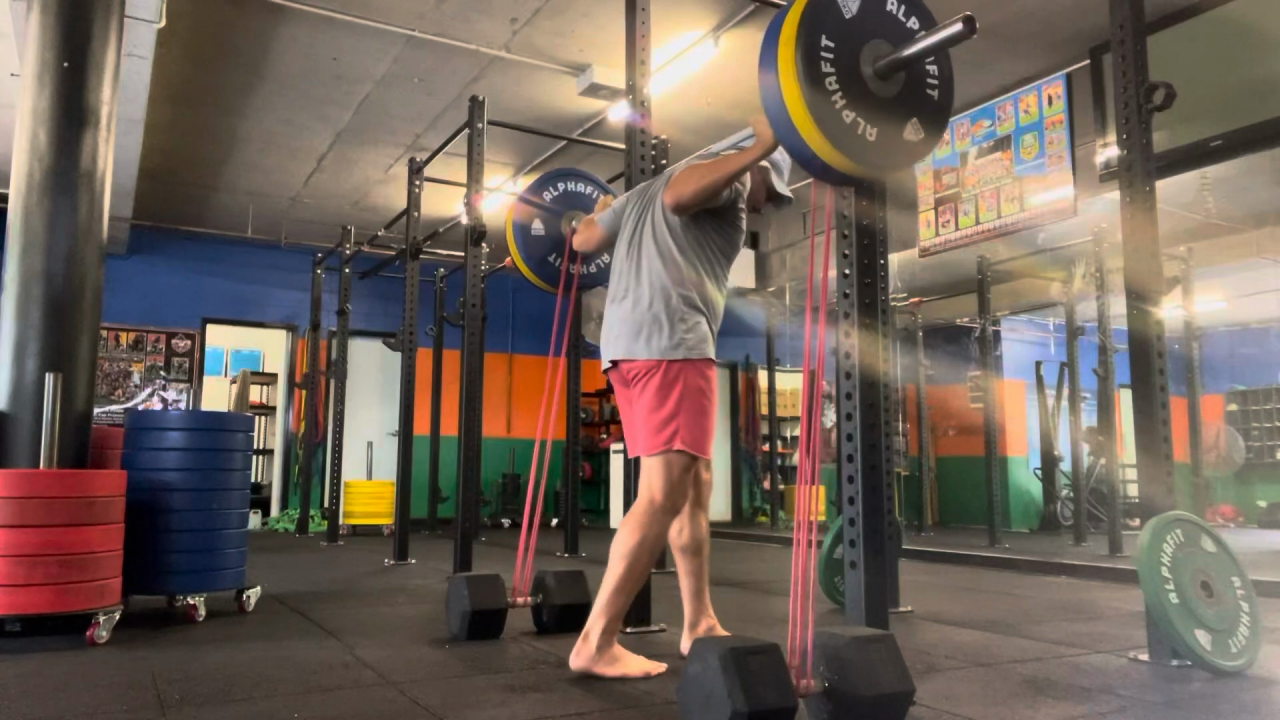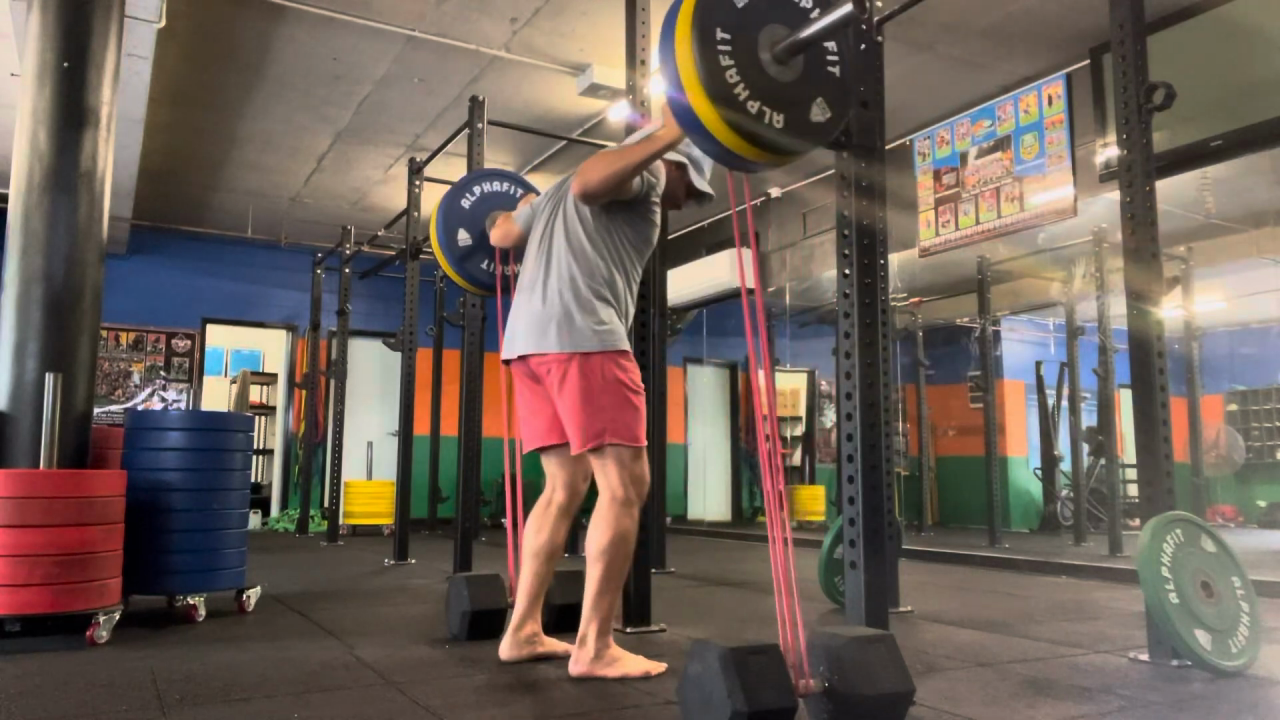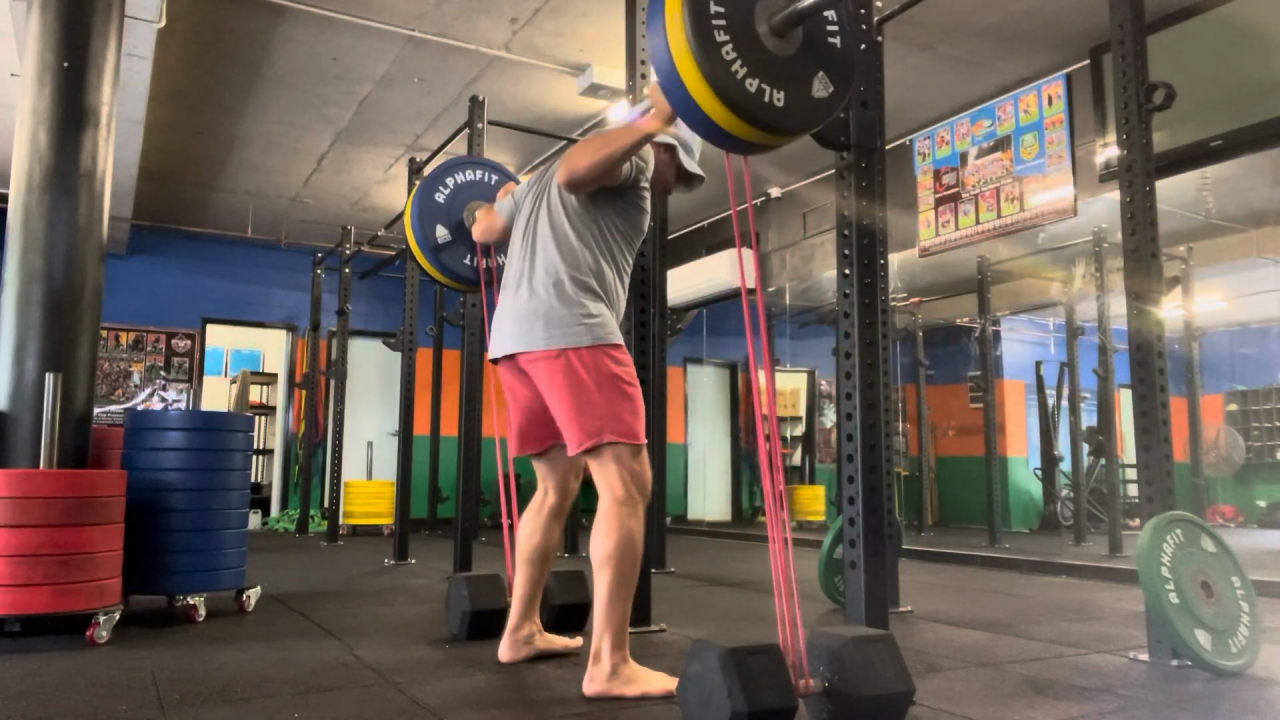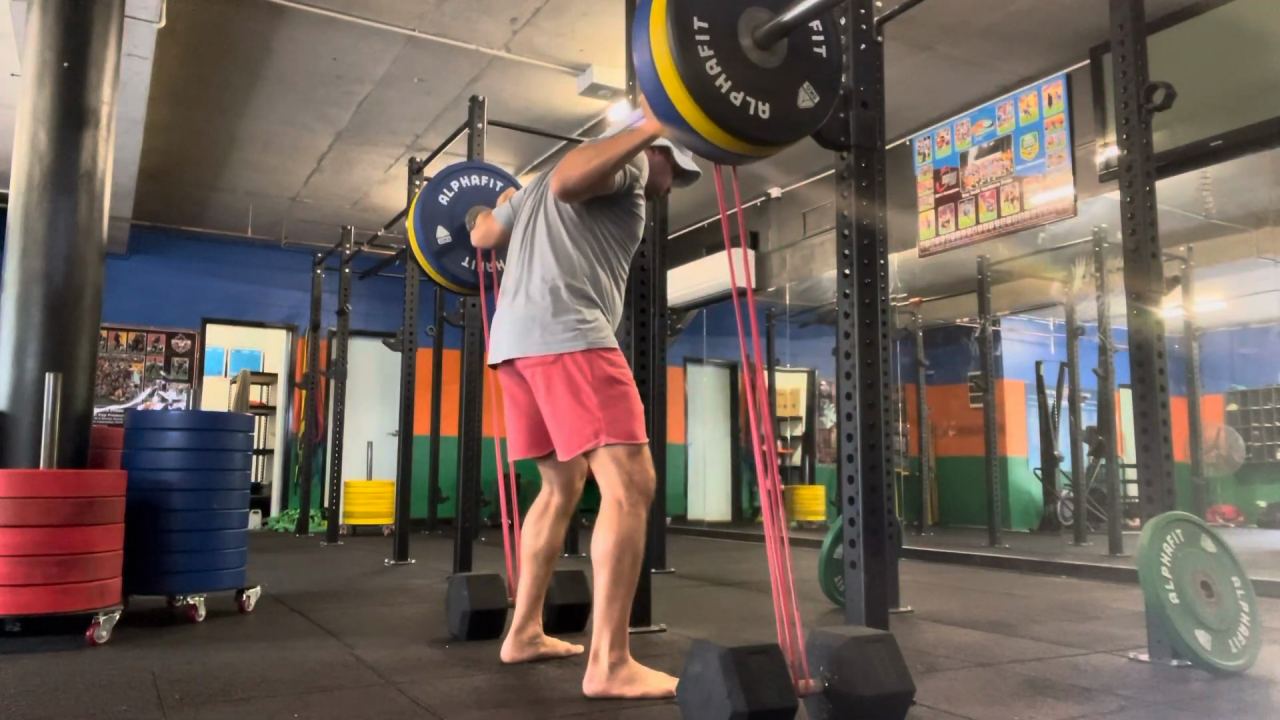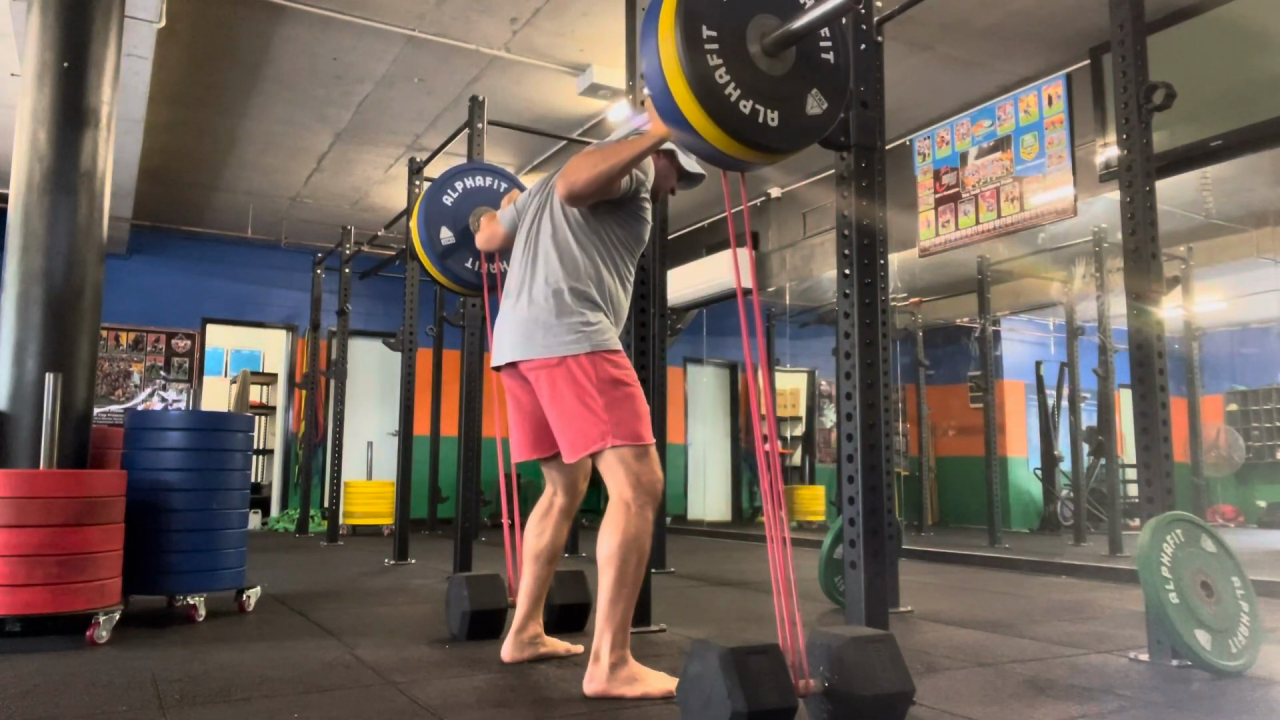
dt=1s
person 1, frame 1
left shoulder: (644, 192)
right shoulder: (726, 173)
left elbow: (584, 239)
right elbow: (681, 194)
left wrist: (601, 212)
right wrist: (764, 144)
left hip: (628, 345)
right hip: (670, 342)
left knee: (694, 485)
right knee: (664, 495)
left ankle: (700, 625)
right ankle: (597, 642)
person 1, frame 2
left shoulder: (560, 192)
right shoulder: (648, 170)
left elbow: (501, 235)
right elbow: (589, 182)
left wrist: (524, 206)
right wrist: (670, 134)
left hip: (530, 338)
right hip: (580, 334)
left knee: (566, 486)
right knee: (625, 484)
left ankle: (523, 629)
right ankle: (594, 646)
person 1, frame 3
left shoulder: (541, 179)
right shoulder: (633, 154)
left elbow: (483, 230)
right elbow: (575, 170)
left wrist: (503, 200)
right wrist: (658, 119)
left hip: (517, 335)
right hip: (571, 330)
left knee: (558, 486)
right knee: (627, 483)
left ankle: (521, 630)
right ankle: (609, 664)
person 1, frame 4
left shoulder: (536, 186)
right shoulder: (628, 159)
left elbow: (482, 235)
right elbow: (567, 180)
left wrist: (505, 203)
right wrist: (652, 125)
left hip: (516, 339)
right hip: (566, 335)
left knee: (563, 485)
right knee: (630, 483)
left ankle: (525, 632)
right ankle: (609, 665)
person 1, frame 5
left shoulder: (541, 188)
right shoulder: (635, 162)
left elbow: (487, 237)
right elbow: (573, 184)
left wrist: (509, 203)
right wrist: (659, 129)
left hip: (519, 339)
right hip: (569, 336)
left knee: (566, 486)
right knee: (638, 484)
left ankle: (525, 631)
right ankle: (610, 664)
